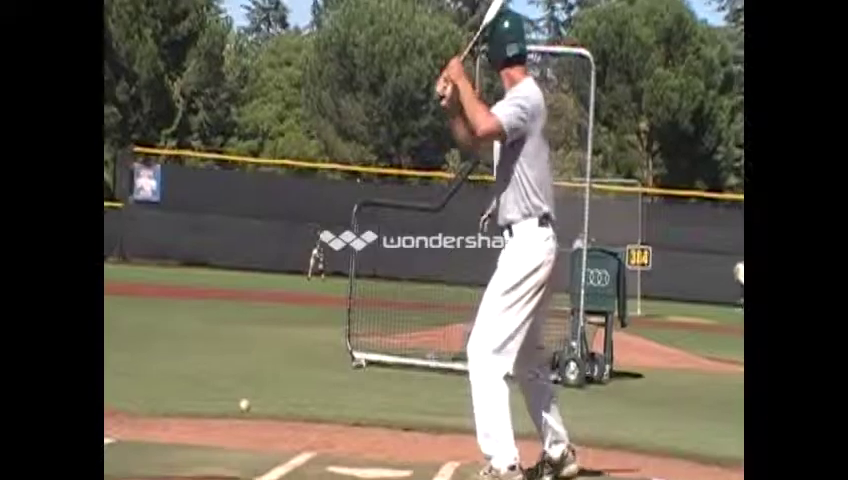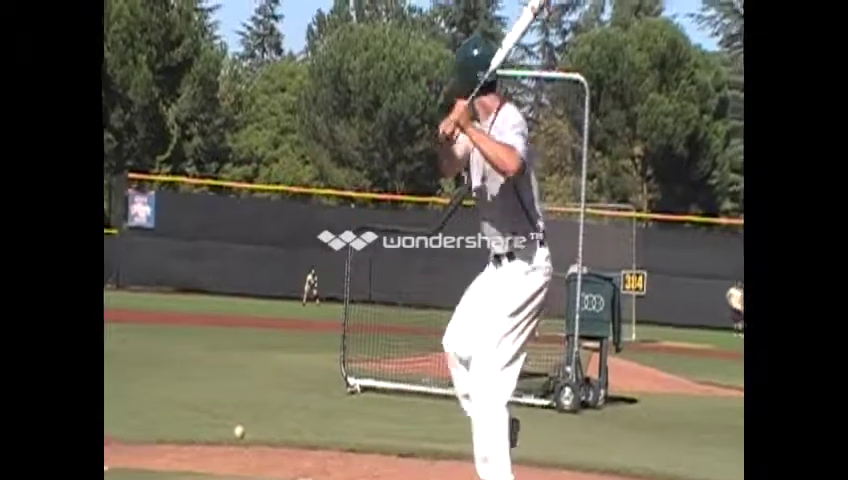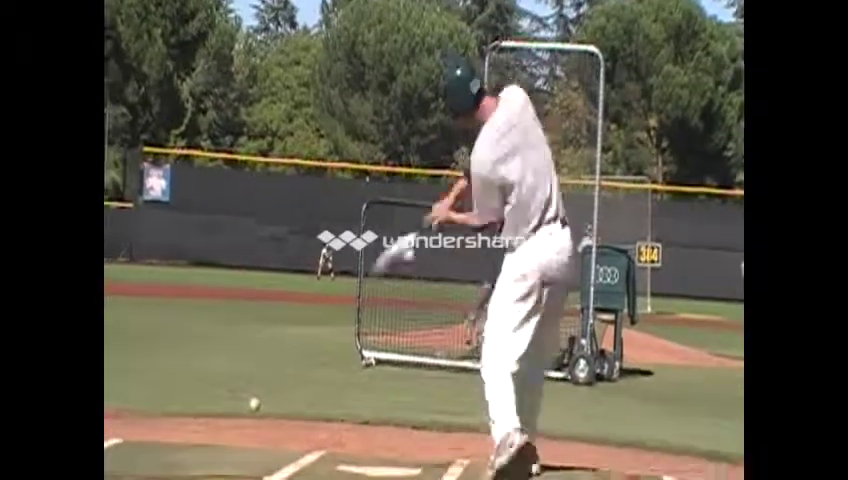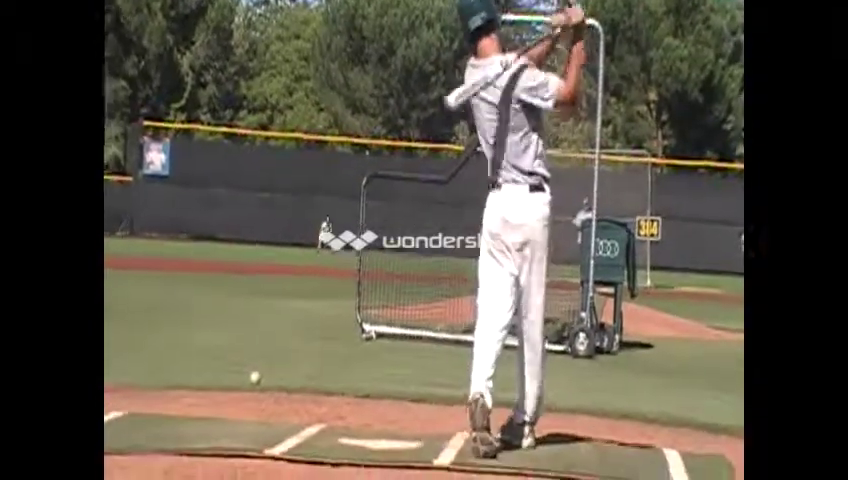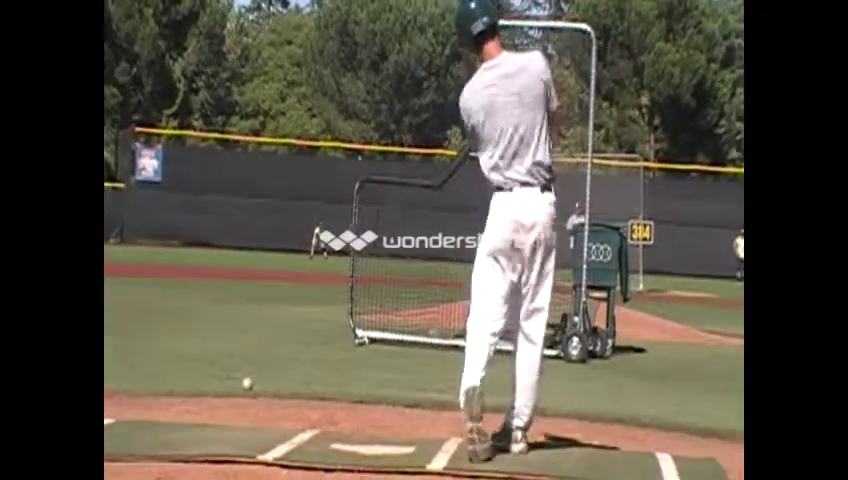
dt=0.5s
person 1, frame 1
left shoulder: (526, 97)
right shoulder: (518, 98)
left elbow: (484, 128)
right elbow: (471, 139)
left wrist: (461, 81)
right wrist: (451, 106)
left hip: (526, 242)
right hip: (531, 242)
left knee: (485, 351)
right knee: (526, 356)
person 1, frame 2
left shoulder: (508, 119)
right shoulder: (477, 121)
left elbow: (512, 165)
right elbow: (449, 169)
left wrist: (470, 129)
right wrist: (447, 137)
left hip: (523, 266)
right hip: (499, 264)
left knee: (488, 376)
right knee: (456, 344)
right ankle: (498, 425)
person 1, frame 3
left shoulder: (485, 158)
right shoulder: (516, 98)
left elbow: (486, 219)
left wrist: (450, 216)
left hip: (529, 251)
right hip: (558, 242)
left knee: (499, 355)
right knee: (534, 354)
left ankle: (510, 438)
right ankle: (522, 443)
person 1, frame 4
left shoulder: (472, 74)
right shoulder: (518, 77)
right elbow: (569, 98)
right wrist: (579, 42)
left hip: (498, 202)
right hip: (531, 204)
left knee: (492, 313)
right knee: (529, 317)
left ankle: (480, 395)
right ankle: (524, 421)
person 1, frame 5
left shoulder: (469, 95)
right shoulder: (536, 64)
left hip: (504, 205)
right hip: (541, 204)
left knee: (485, 316)
right knee: (531, 323)
left ankle: (472, 391)
right ankle: (517, 426)
